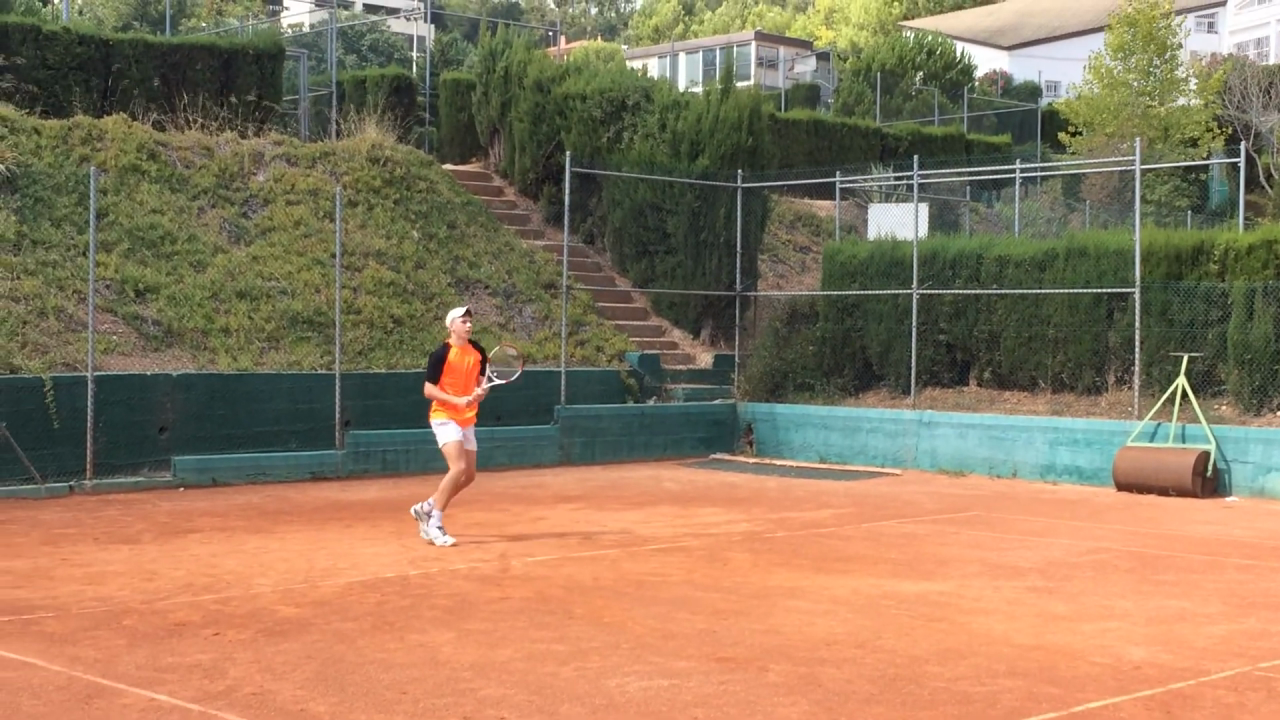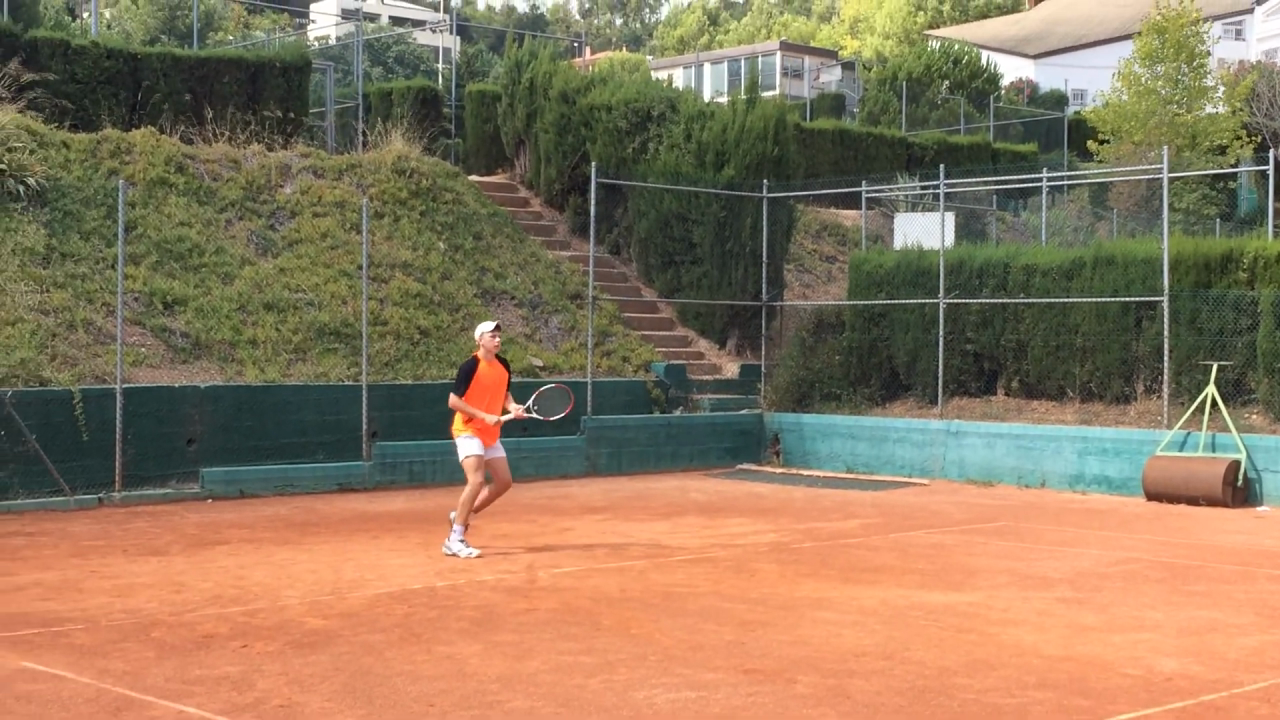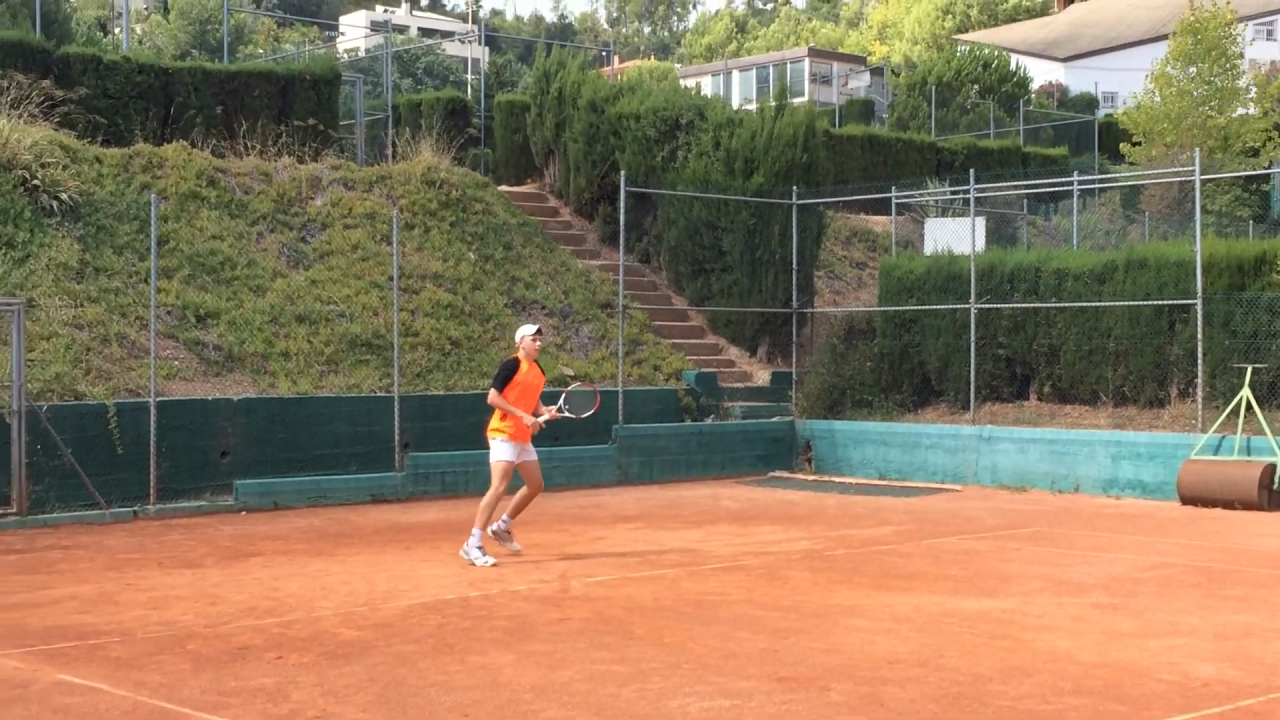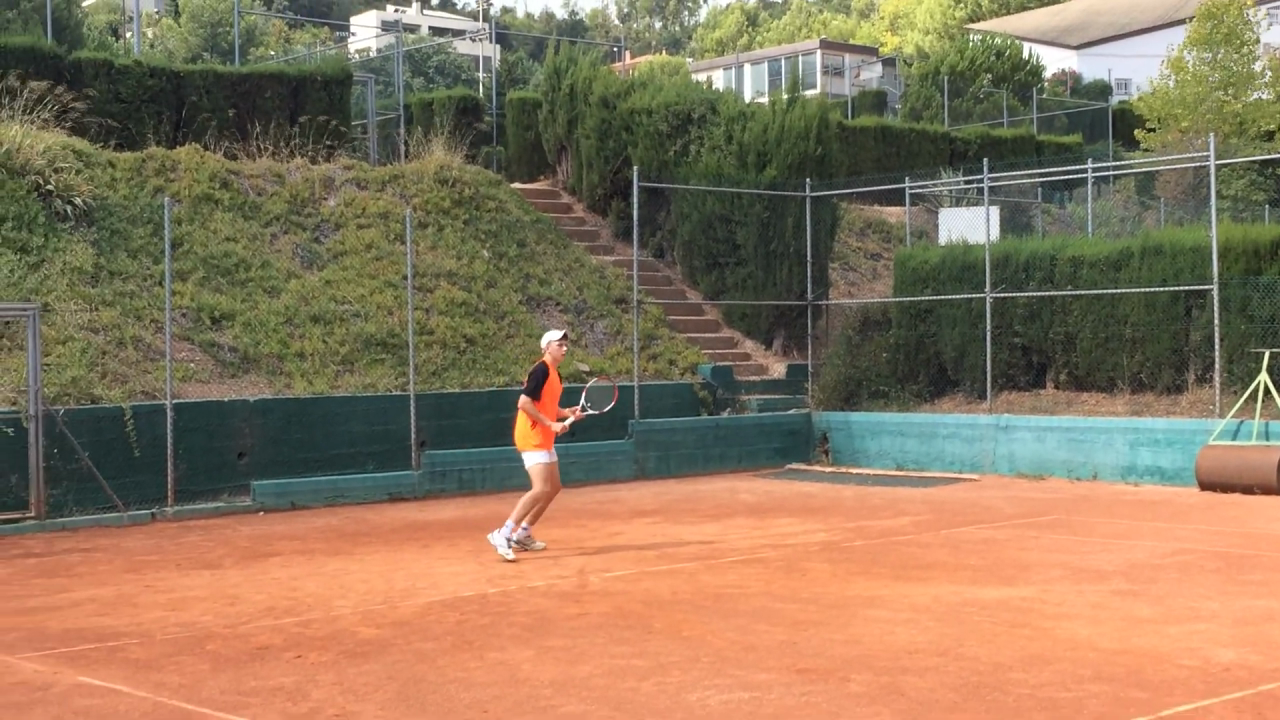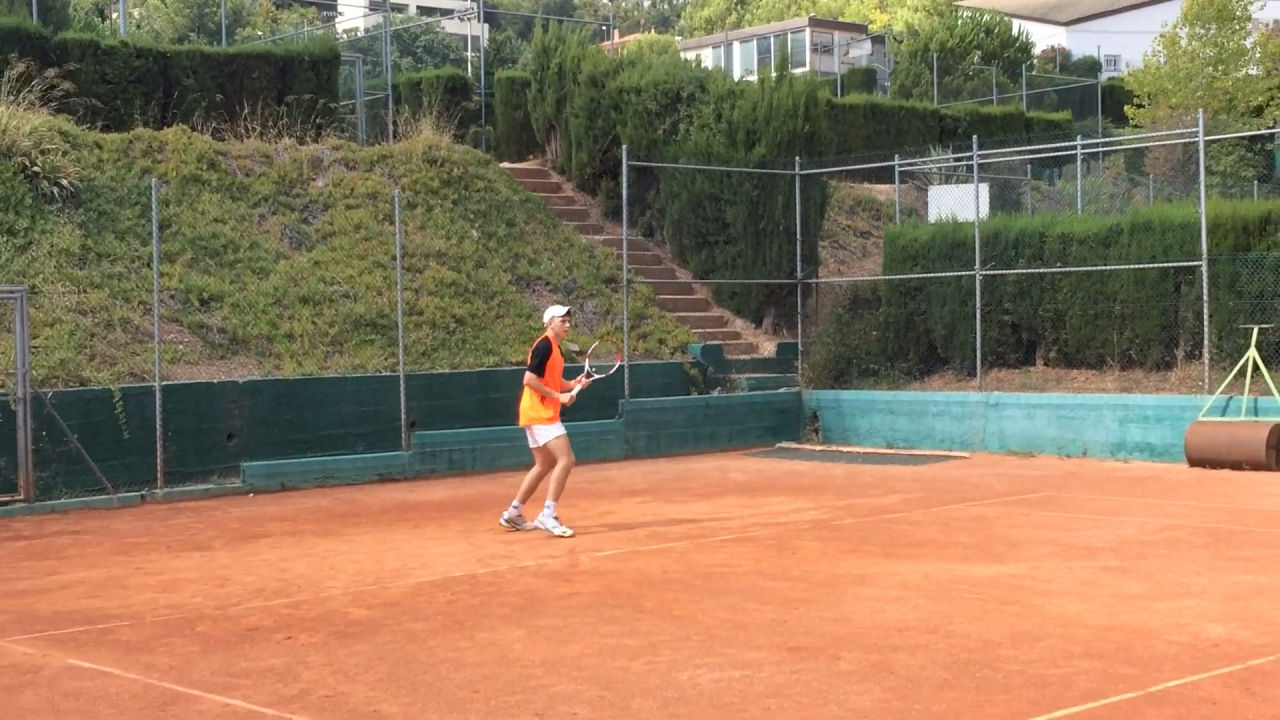
dt=0.2s
person 1, frame 1
left shoulder: (477, 351)
right shoulder: (441, 353)
left elbow: (481, 381)
right elbow: (428, 390)
left wrist: (481, 391)
right wrist: (456, 399)
left hip: (466, 420)
right hip: (444, 416)
left knee: (468, 474)
right knee: (460, 467)
left ankle: (425, 508)
right ankle: (434, 524)
person 1, frame 2
left shoulder: (504, 365)
right shoulder: (469, 366)
left elbow: (505, 395)
right elbow: (453, 401)
left wrist: (513, 408)
right wrist: (484, 416)
left hip: (491, 435)
right hip: (467, 431)
left knee: (504, 482)
right knee: (476, 481)
left ankle: (460, 516)
right ankle: (455, 539)
person 1, frame 3
left shoulder: (537, 370)
right shoulder: (511, 365)
right elbow: (493, 398)
left wrist: (544, 411)
right wrist: (523, 416)
left hip: (523, 437)
right hip: (503, 434)
left knee: (536, 485)
right knee: (499, 487)
left ankle: (502, 526)
right ankle: (474, 544)
person 1, frame 4
left shoulder: (554, 373)
right shoulder: (541, 370)
right elbow: (524, 403)
left wrist: (567, 413)
right wrist: (550, 424)
left hip: (544, 440)
right hip: (531, 438)
left knee: (553, 486)
right knee: (540, 489)
left ankle: (522, 534)
right ankle: (502, 534)
person 1, frame 5
left shoulder: (554, 347)
right shoulder: (544, 346)
right elbow: (529, 380)
left wrist: (572, 384)
right wrist: (558, 397)
left hip: (543, 414)
right hip: (540, 414)
left knee: (543, 465)
right knee: (566, 460)
left ankle: (513, 514)
right ankle: (548, 515)
